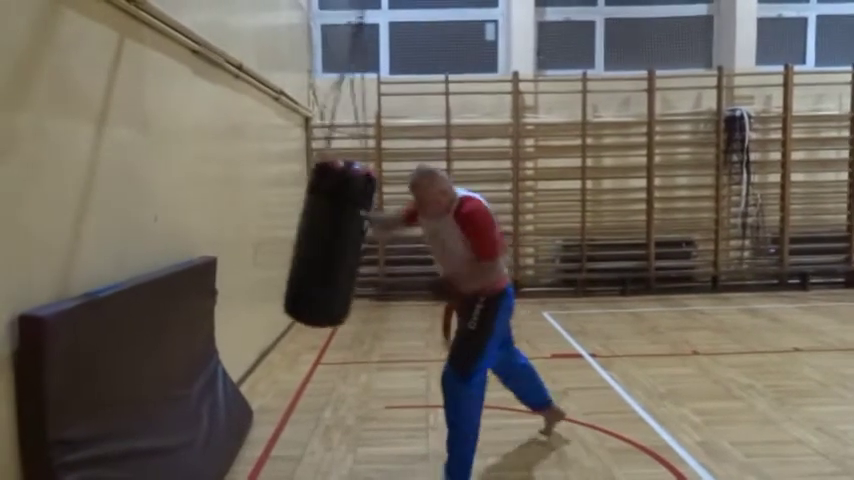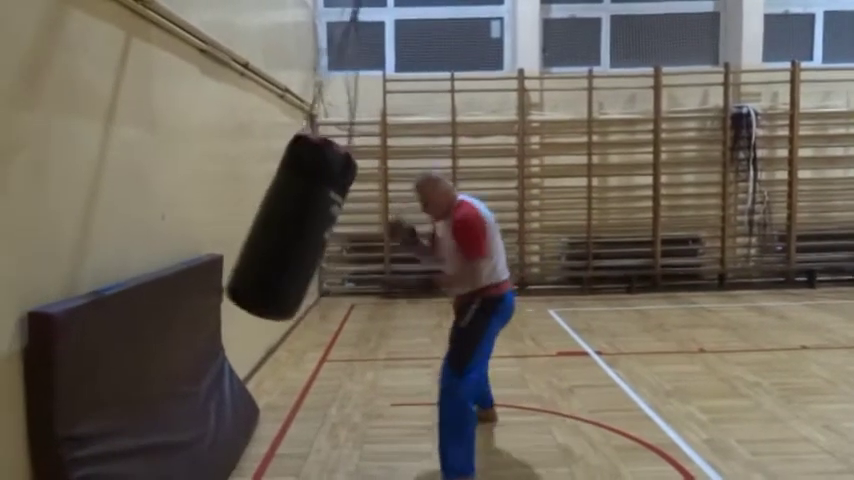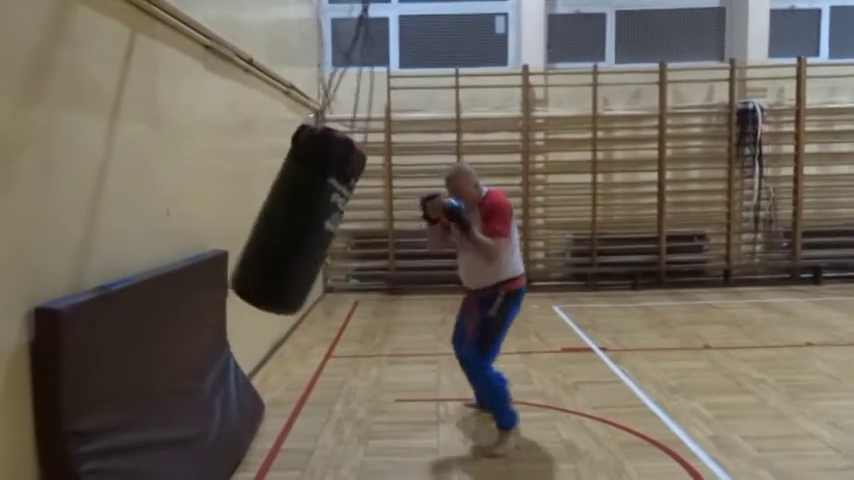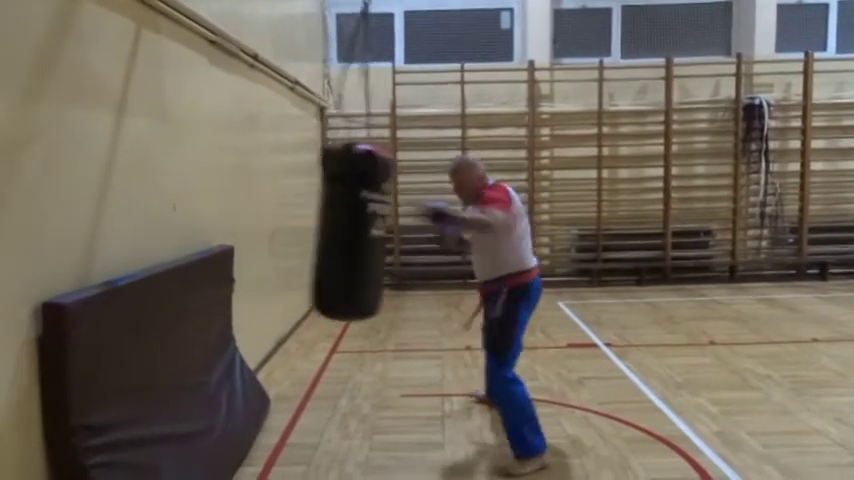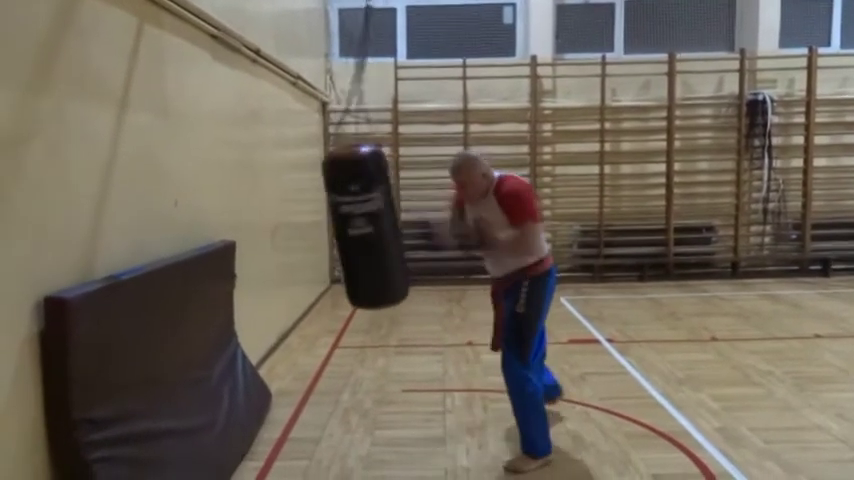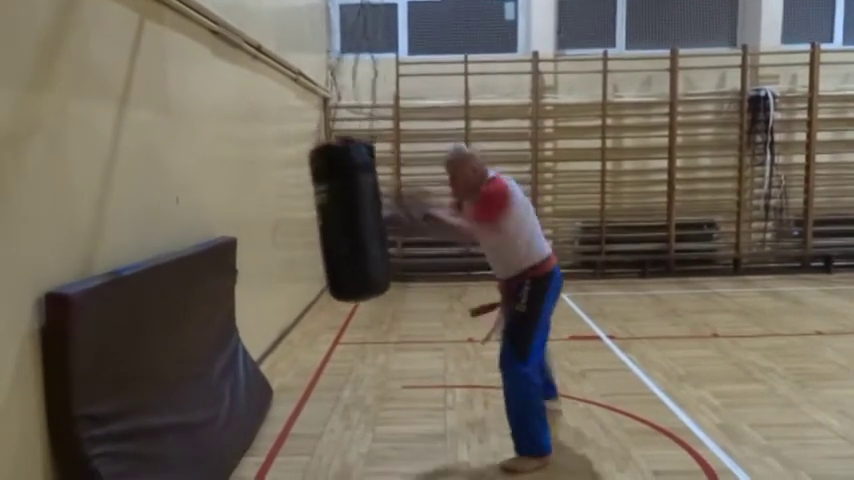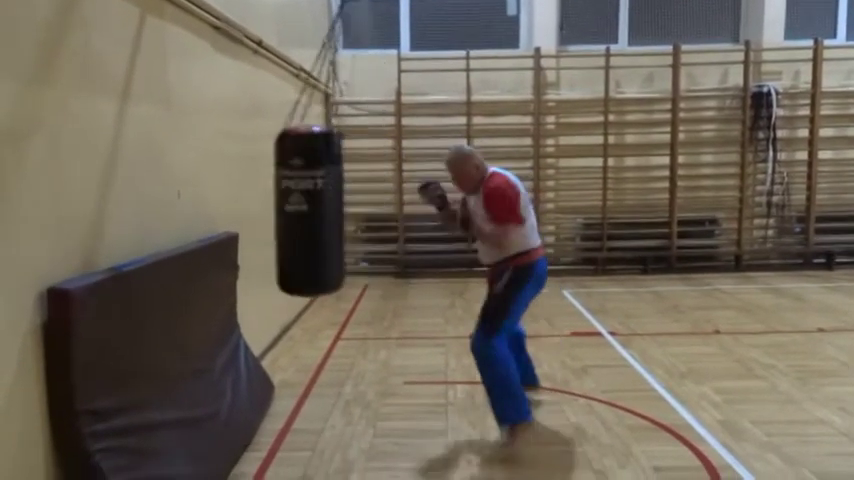
dt=0.3s
person 1, frame 1
left shoulder: (473, 211)
right shoulder: (431, 206)
left elbow: (494, 268)
right elbow: (392, 222)
left wrist: (453, 284)
right wrist: (366, 217)
left hip: (489, 299)
right hip: (475, 298)
left knee: (459, 381)
right knee: (505, 357)
right ankle: (549, 409)
person 1, frame 2
left shoulder: (467, 216)
right shoulder: (448, 212)
left elbow: (474, 273)
right elbow: (436, 253)
left wrist: (439, 283)
right wrist: (411, 239)
left hip: (490, 300)
right hip: (483, 298)
left knee: (455, 378)
right knee: (469, 357)
right ankle: (485, 408)
person 1, frame 3
left shoulder: (496, 204)
right shoulder: (458, 205)
left elbow: (492, 254)
right elbow: (436, 244)
left wrist: (466, 228)
right wrist: (434, 218)
left hip: (503, 291)
right hip: (478, 292)
left knee: (477, 359)
right knee: (462, 345)
left ankle: (508, 426)
right ankle: (487, 397)
person 1, frame 4
left shoulder: (496, 194)
right shoulder: (477, 198)
left elbow: (493, 222)
right elbow: (483, 237)
left wrist: (450, 215)
right wrist: (446, 218)
left hip: (515, 288)
right hip: (501, 286)
left knee: (500, 366)
right knee: (495, 346)
left ankle: (531, 452)
right ankle: (496, 394)
person 1, frame 5
left shoulder: (514, 189)
right shoulder: (466, 195)
left elbow: (529, 240)
left wrist: (490, 242)
left hip: (531, 279)
right hip: (506, 280)
left knee: (517, 362)
right knee: (526, 347)
left ankle: (537, 451)
right ankle: (549, 390)
person 1, frame 6
left shoulder: (495, 191)
right shoulder: (476, 190)
left elbow: (471, 232)
right elbow: (455, 215)
left wrist: (434, 215)
left hip: (536, 279)
right hip: (521, 277)
left knee: (516, 362)
right knee: (529, 344)
left ankle: (535, 451)
right ankle: (546, 397)
person 1, frame 7
left shoulder: (500, 186)
right shoulder: (476, 188)
left elbow: (505, 240)
right elbow: (455, 222)
left wrist: (471, 223)
right wrist: (438, 202)
left hip: (522, 268)
right hip: (512, 267)
left knee: (485, 342)
right knee: (504, 328)
left ankle: (518, 422)
right ankle: (526, 379)
